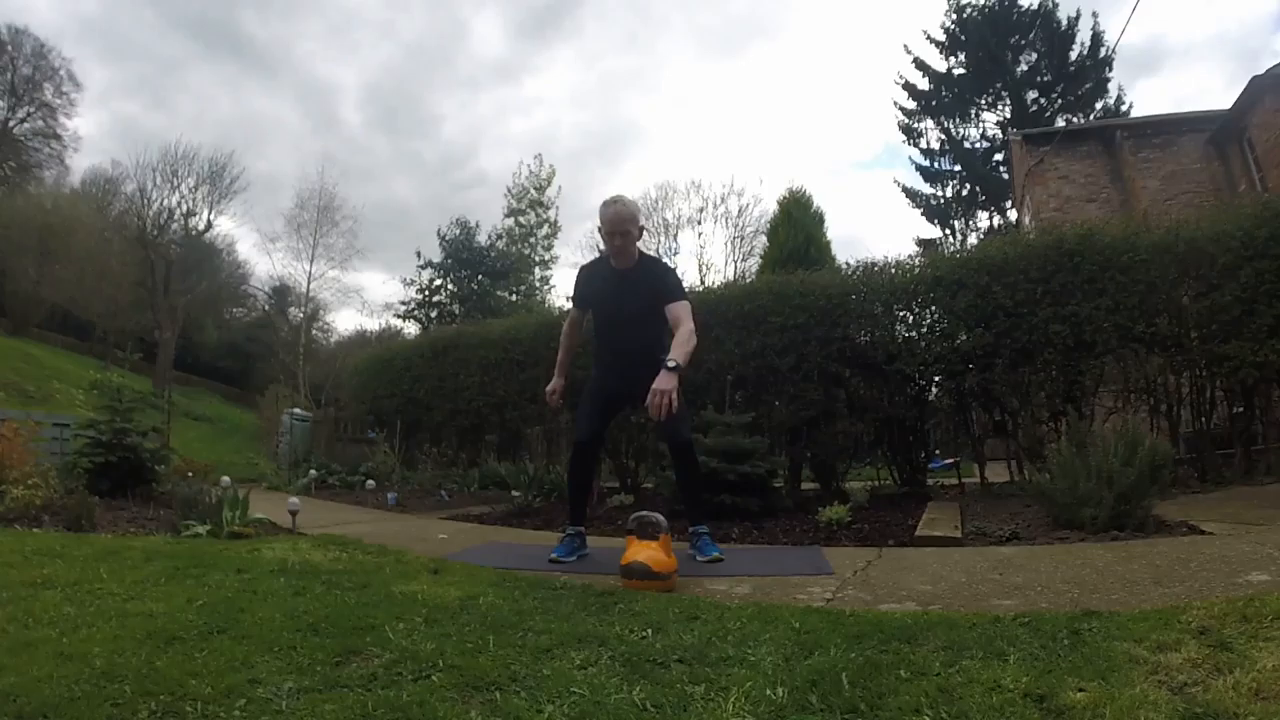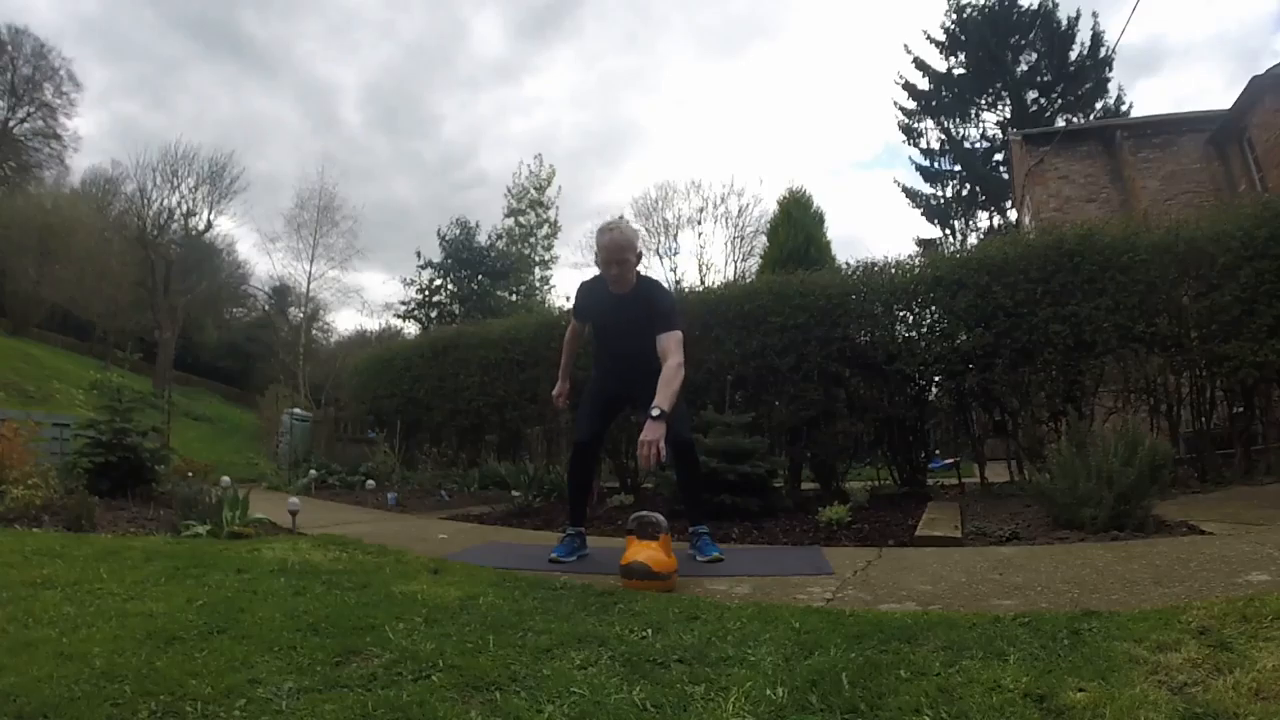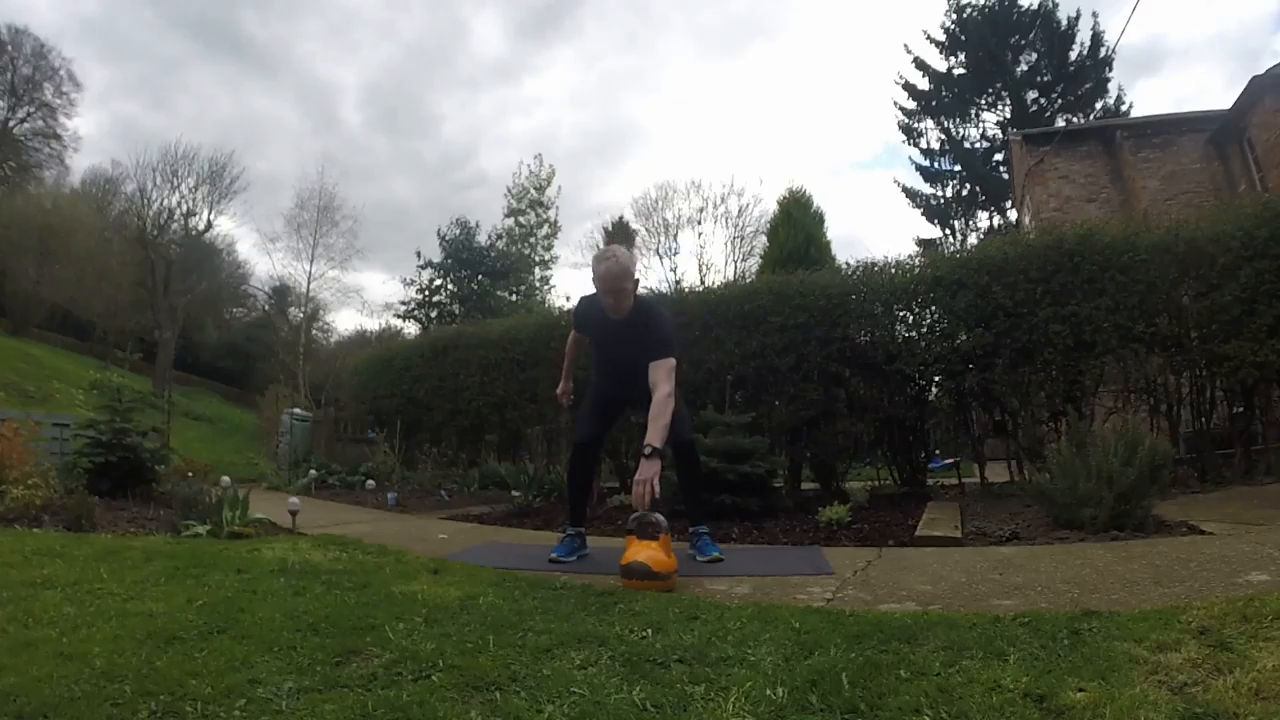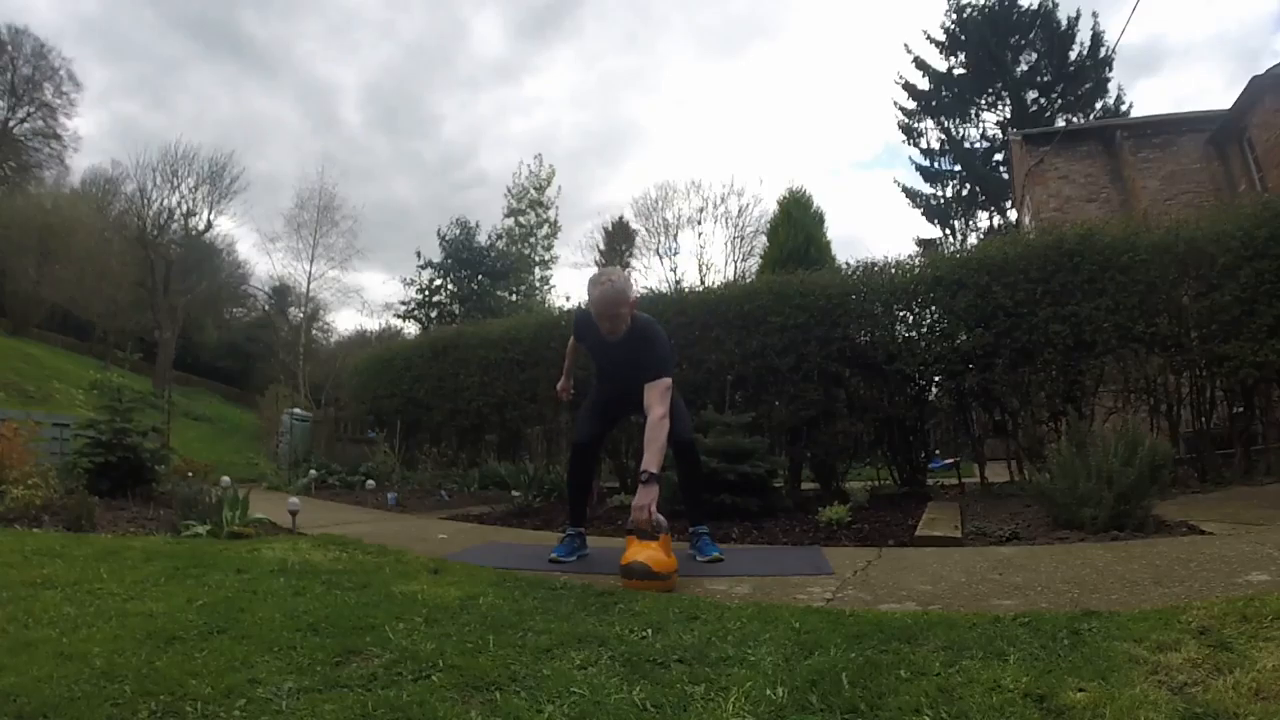
dt=0.1s
person 1, frame 1
left shoulder: (660, 274)
right shoulder: (590, 275)
left elbow: (686, 329)
right elbow: (573, 322)
left wrist: (671, 369)
right wrist: (559, 375)
left hip: (656, 376)
right hip: (606, 378)
left knee: (681, 441)
right knee: (583, 443)
left ankle: (699, 532)
right ankle: (575, 533)
person 1, frame 2
left shoulder: (657, 297)
right shoulder: (589, 292)
left elbow: (674, 362)
right elbow: (575, 330)
left wrist: (657, 417)
right wrist: (563, 379)
left hip: (654, 383)
right hip: (606, 381)
left knee: (682, 443)
right knee: (583, 444)
left ankle: (698, 532)
right ankle: (575, 533)
person 1, frame 3
left shoulder: (654, 319)
right shoulder: (587, 310)
left elbow: (663, 390)
right elbow: (576, 339)
left wrist: (650, 455)
right wrist: (566, 378)
left hip: (650, 383)
right hip: (607, 388)
left knee: (683, 442)
right knee: (582, 443)
left ankle: (698, 533)
right ankle: (575, 534)
person 1, frame 4
left shoulder: (652, 337)
right shoulder: (585, 321)
left elbow: (658, 414)
left wrist: (647, 480)
right wrist: (566, 377)
left hip: (652, 390)
right hip: (608, 389)
left knee: (684, 442)
right knee: (582, 444)
left ankle: (699, 533)
right ankle: (575, 534)
